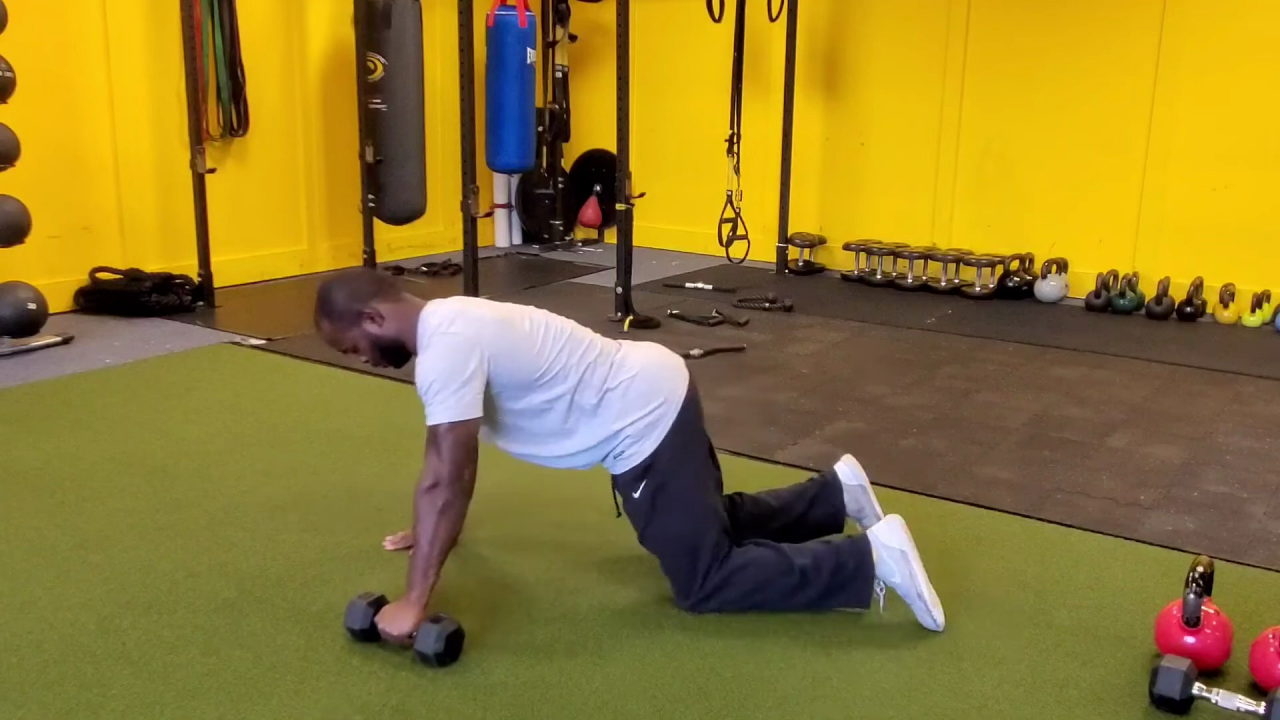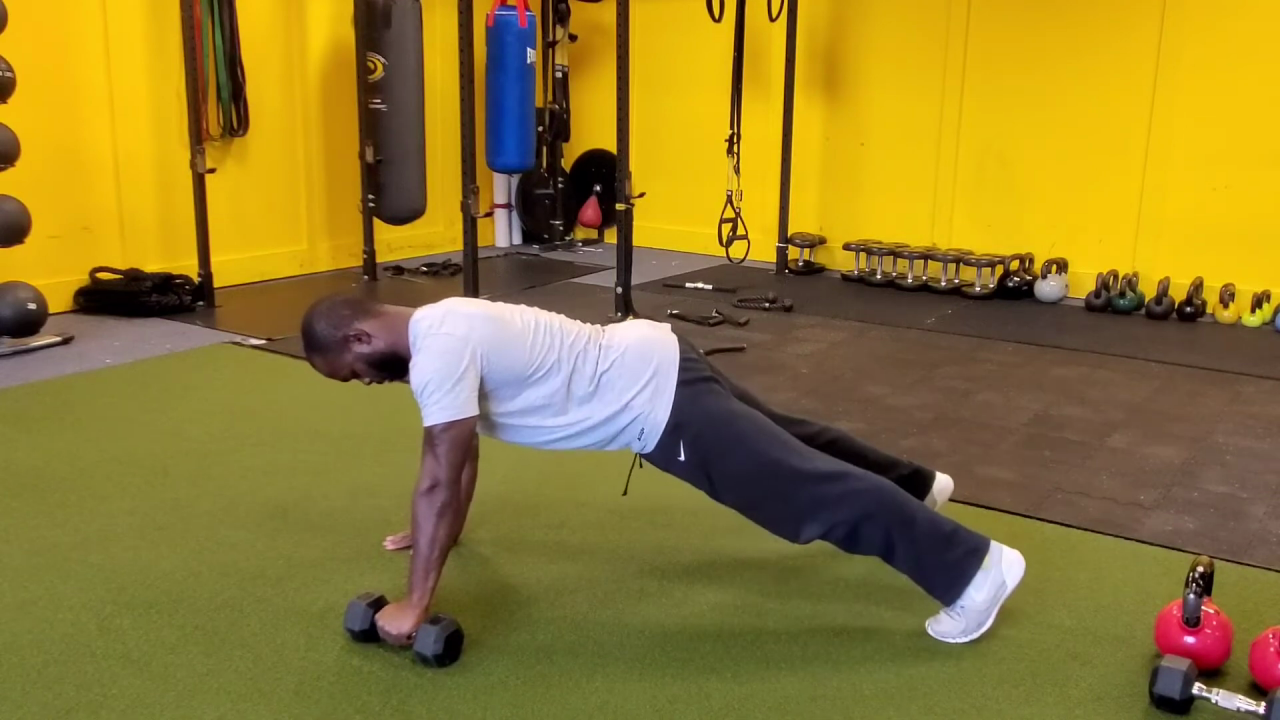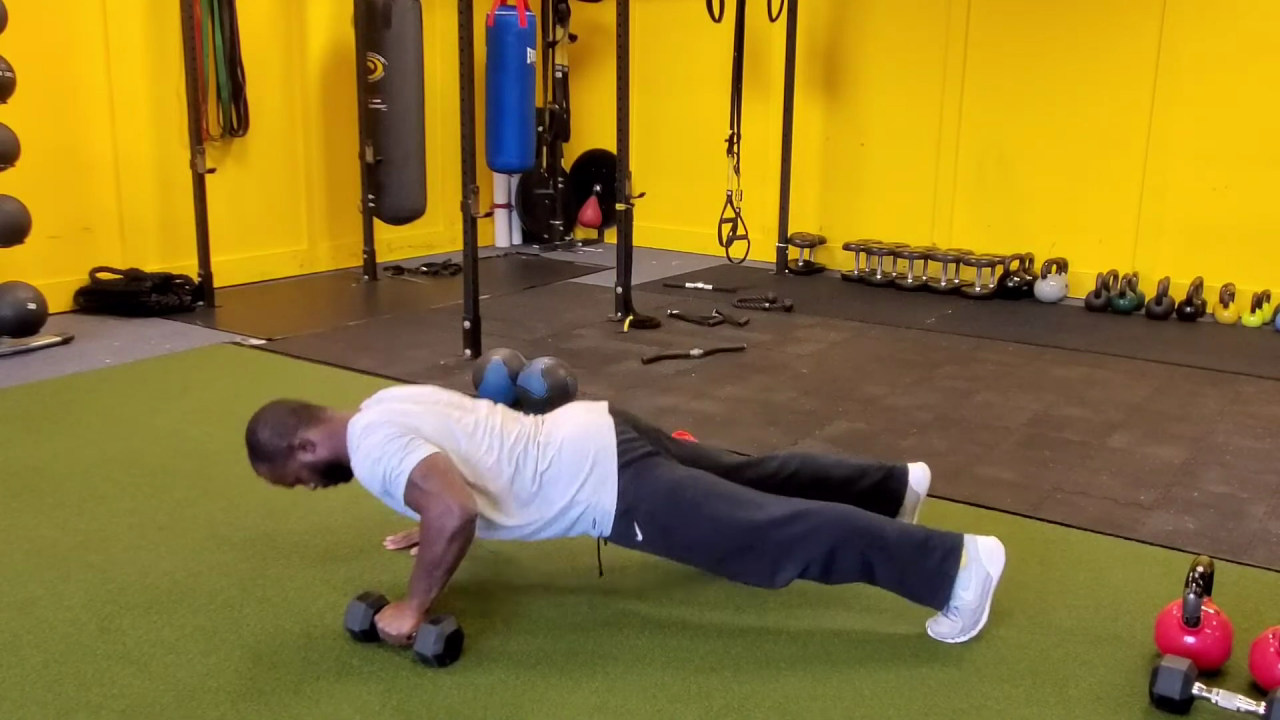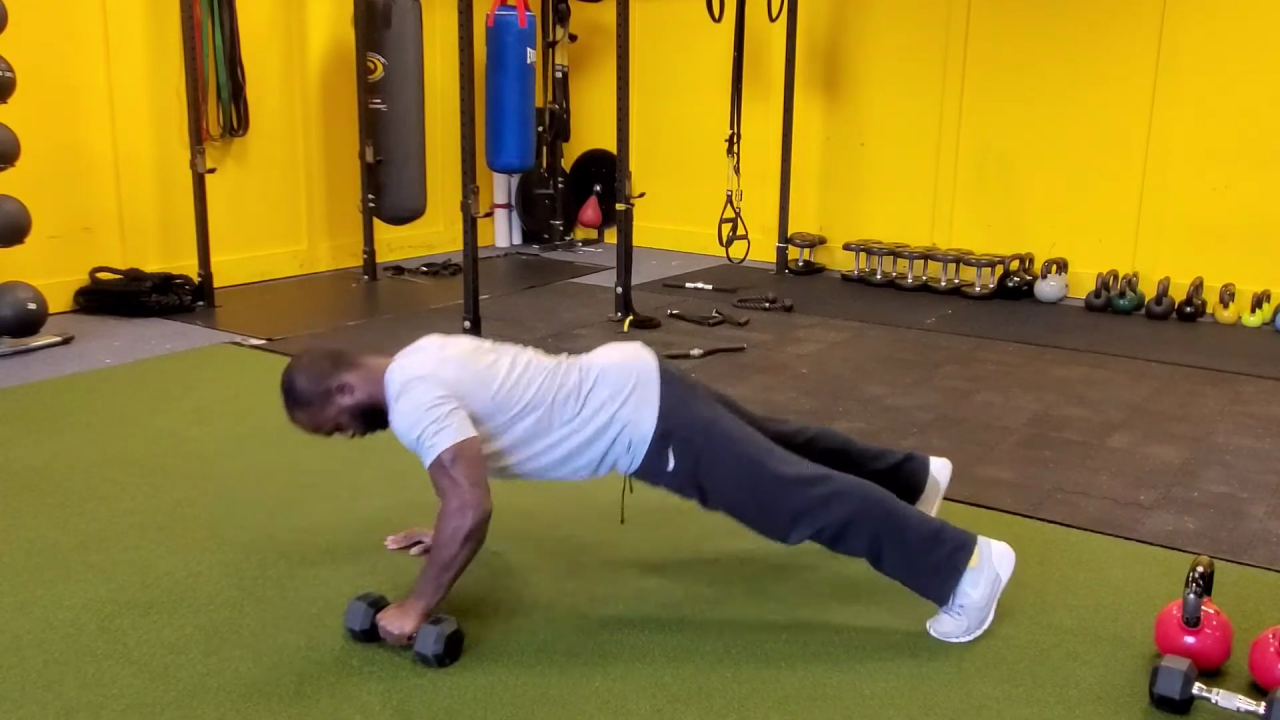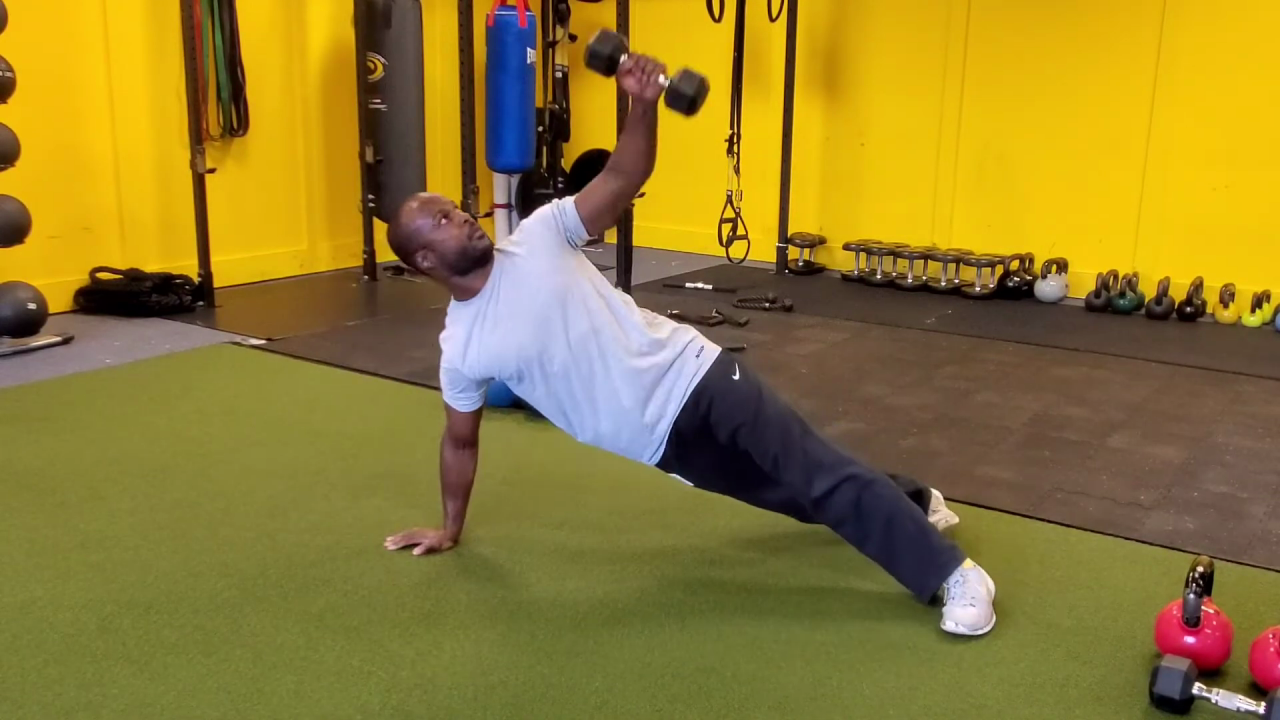
dt=1s
person 1, frame 1
left shoulder: (444, 350)
right shoulder: (449, 324)
left elbow: (442, 479)
right elbow: (464, 452)
left wrist: (415, 601)
right wrist: (444, 530)
left hip: (646, 421)
right hip: (651, 391)
left knee: (708, 582)
right knee: (712, 526)
left ankle: (874, 557)
right ankle: (836, 491)
person 1, frame 2
left shoulder: (439, 350)
right shoulder: (442, 328)
left elbow: (440, 474)
right elbow: (463, 451)
left wrist: (416, 602)
right wrist: (440, 531)
left hip: (656, 399)
right hip: (652, 368)
left knee: (803, 489)
right knee: (787, 446)
left ankle: (976, 567)
right ankle: (916, 487)
person 1, frame 3
left shoulder: (372, 448)
right shoulder: (389, 409)
left elbow: (457, 514)
left wrist: (415, 605)
right wrist: (428, 528)
left hip: (605, 486)
right hip: (595, 434)
left knee: (773, 534)
right knee: (752, 478)
left ankle: (957, 564)
right ankle: (893, 488)
person 1, frame 4
left shoulder: (414, 394)
right shoulder: (419, 360)
left elbow: (473, 509)
right elbow: (457, 469)
left wrist: (419, 605)
right wrist: (440, 531)
left hip: (641, 420)
right hip: (633, 383)
left knee: (800, 498)
right knee: (784, 452)
left ankle: (967, 566)
right ankle: (914, 479)
person 1, frame 5
left shoulder: (538, 238)
right shoulder: (461, 349)
left elbow: (625, 179)
right elbow: (460, 442)
left wrist: (643, 103)
right wrist: (449, 530)
left hip: (691, 376)
right hip: (668, 442)
left knee: (824, 480)
right knee: (795, 496)
left ankle: (952, 576)
right ankle: (911, 510)
